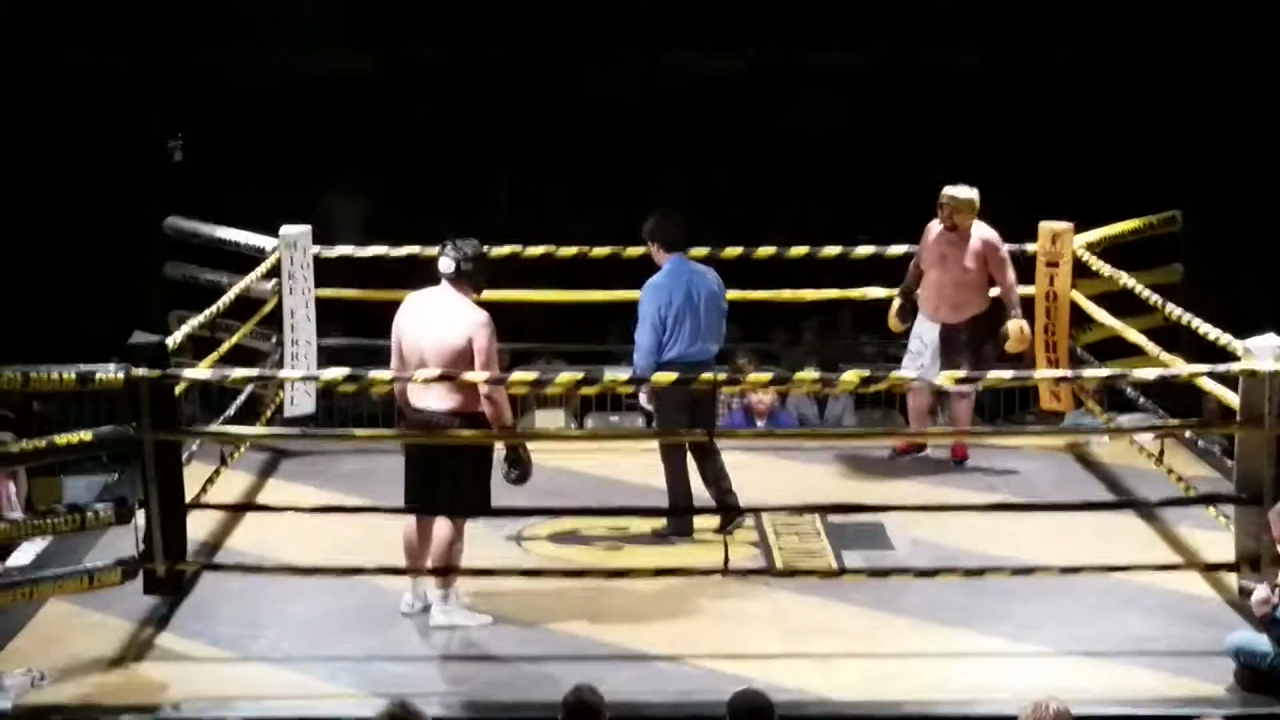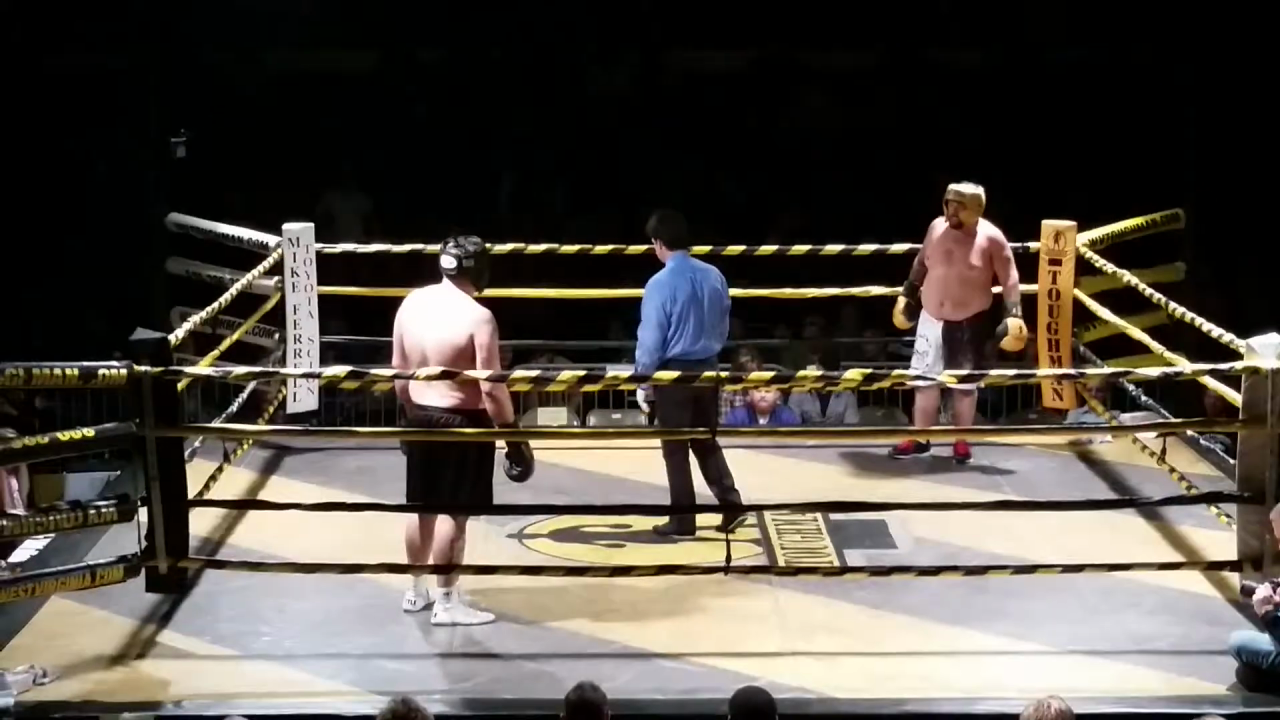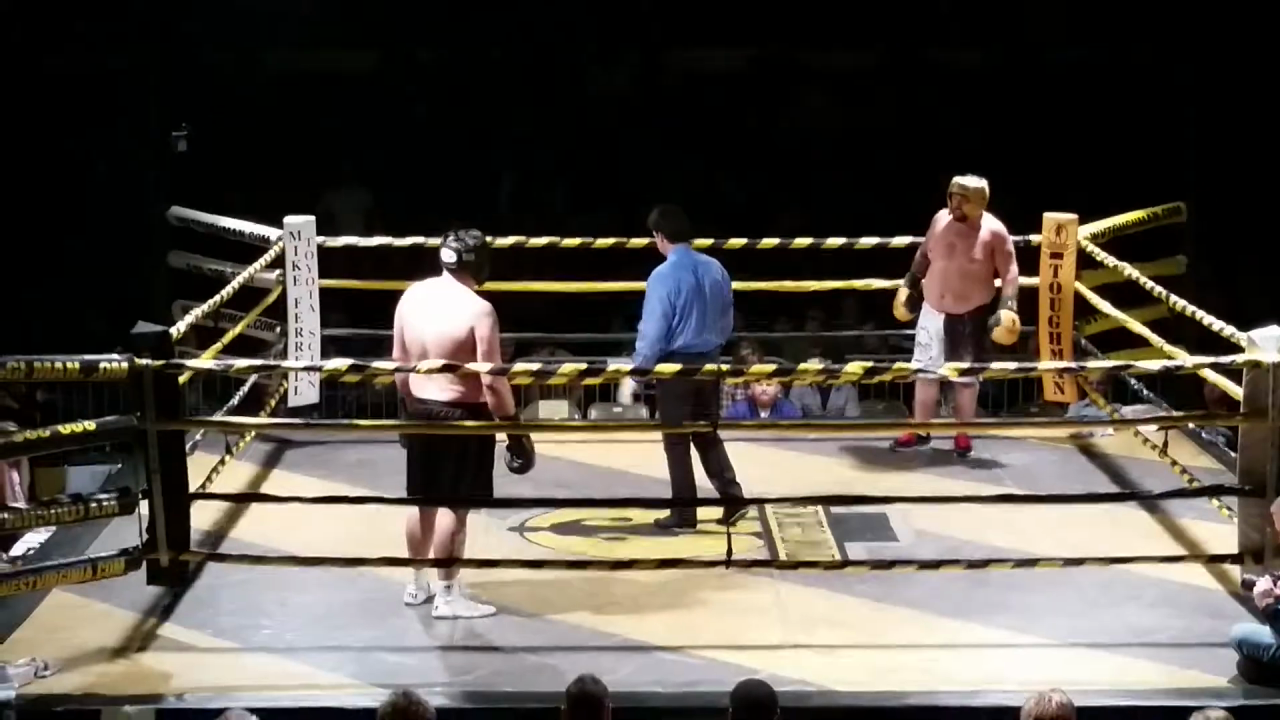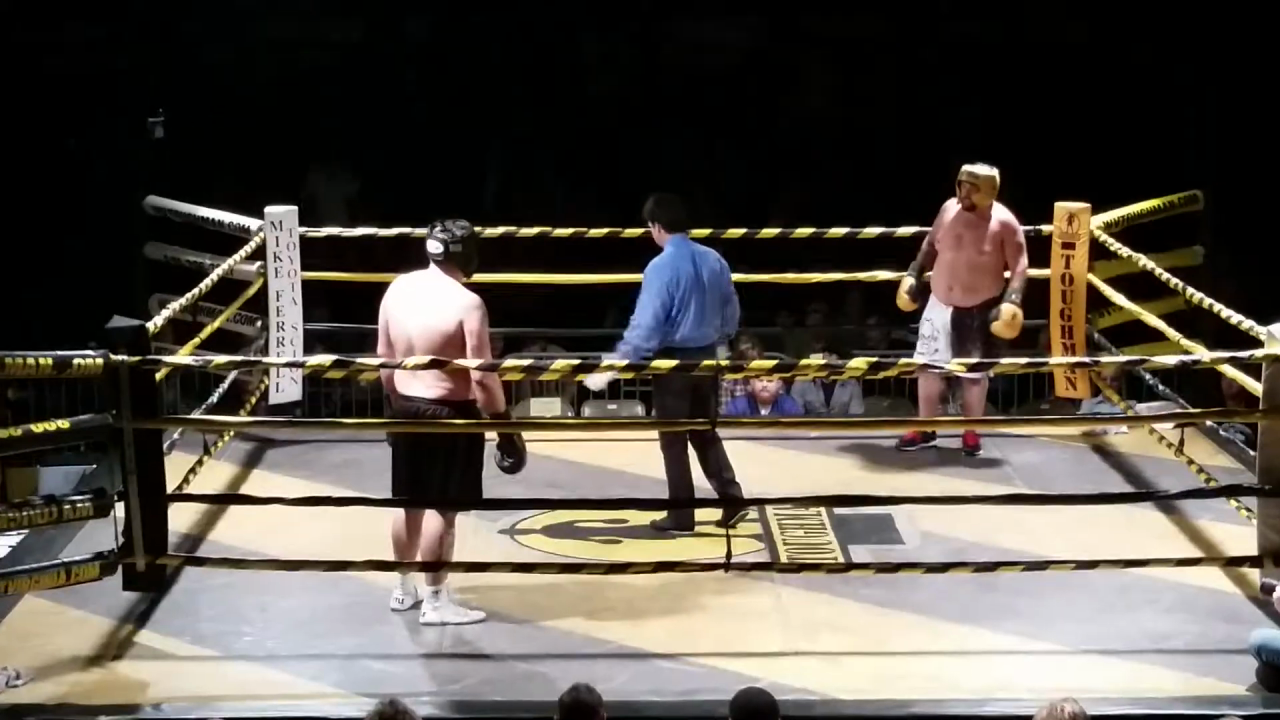
dt=0.1s
person 1, frame 1
left shoulder: (410, 305)
right shoulder: (475, 319)
left elbow: (398, 373)
right elbow: (490, 389)
right wrist: (511, 437)
left hip: (420, 420)
right hip: (461, 426)
left knee: (422, 510)
right knee: (452, 516)
left ankle: (415, 593)
right ankle: (444, 604)
person 1, frame 2
left shoulder: (411, 302)
right shoulder: (477, 316)
left elbow: (399, 370)
right elbow: (491, 387)
right wrist: (512, 434)
left hip: (421, 417)
right hip: (462, 422)
left knee: (423, 507)
right knee: (453, 513)
left ankle: (416, 590)
right ankle: (446, 602)
person 1, frame 3
left shoulder: (411, 295)
right shoulder: (478, 309)
left elbow: (399, 362)
right elbow: (492, 380)
right wrist: (513, 426)
left hip: (421, 410)
right hip: (463, 416)
left knee: (424, 501)
right knee: (454, 506)
left ankle: (417, 584)
right ankle: (447, 595)
person 1, frame 4
left shoulder: (398, 288)
right shoulder: (466, 303)
left elbow: (384, 360)
right elbow: (482, 375)
right wrist: (503, 423)
left hip: (407, 408)
right hip: (450, 414)
left knee: (410, 503)
right knee: (442, 508)
left ankle: (404, 588)
right ankle: (435, 601)
person 2, frame 1
left shoulder: (657, 286)
right shoulder: (711, 278)
left elbow: (647, 342)
right elbow: (719, 329)
left hip: (671, 375)
right hip: (705, 372)
left knee: (673, 449)
right knee: (704, 443)
left ankle: (680, 522)
right ankle: (729, 508)
person 2, frame 2
left shoulder: (660, 283)
right shoulder: (714, 276)
left elbow: (650, 339)
right elbow: (722, 327)
left wrist: (643, 382)
left hip: (673, 373)
right hip: (707, 369)
left knee: (675, 447)
right knee: (706, 441)
left ankle: (683, 520)
right ankle: (731, 506)
person 2, frame 3
left shoulder: (663, 276)
right shoulder: (715, 269)
left elbow: (653, 331)
right elbow: (726, 320)
left hip: (675, 366)
right hip: (708, 362)
left knee: (676, 440)
right knee: (707, 434)
left ankle: (684, 513)
right ankle: (733, 499)
person 2, frame 4
left shoulder: (662, 267)
right shoulder: (714, 260)
left elbow: (645, 323)
right elbow: (730, 307)
right wrist: (722, 343)
left hip: (673, 361)
right hip: (707, 357)
left knee: (673, 438)
right knee: (705, 432)
left ankle: (681, 515)
right ankle: (732, 500)
person 3, frame 1
left shoulder: (986, 239)
right shoulder: (932, 229)
left elbow: (1006, 279)
right elbow: (918, 263)
left wrist: (1014, 314)
right wrist: (904, 294)
left hip: (967, 324)
right hip: (927, 320)
left knee: (962, 385)
right knee: (915, 380)
left ankle: (960, 442)
right ankle: (917, 439)
person 3, frame 2
left shoulder: (991, 238)
right shoulder: (937, 227)
left elbow: (1009, 278)
right elbow: (922, 260)
left wrist: (1013, 313)
right wrist: (909, 291)
left hip: (970, 322)
right hip: (931, 318)
left knee: (965, 383)
right knee: (924, 380)
left ankle: (962, 440)
right ankle: (920, 439)
person 3, frame 3
left shoulder: (994, 231)
right shoulder: (940, 219)
left elbow: (1009, 272)
right elbow: (924, 253)
left wrist: (1008, 306)
right wrist: (910, 283)
left hip: (970, 315)
right hip: (932, 310)
left knee: (965, 375)
right knee: (925, 373)
left ankle: (963, 434)
right ankle: (920, 431)
person 3, frame 4
left shoulder: (1004, 222)
right shoulder: (949, 208)
left elbow: (1019, 265)
right elbow: (932, 242)
left wrist: (1013, 299)
right wrist: (915, 272)
left hip: (980, 309)
right hip: (940, 303)
left knee: (974, 371)
right knee: (928, 365)
left ankle: (971, 431)
right ankle: (926, 429)
